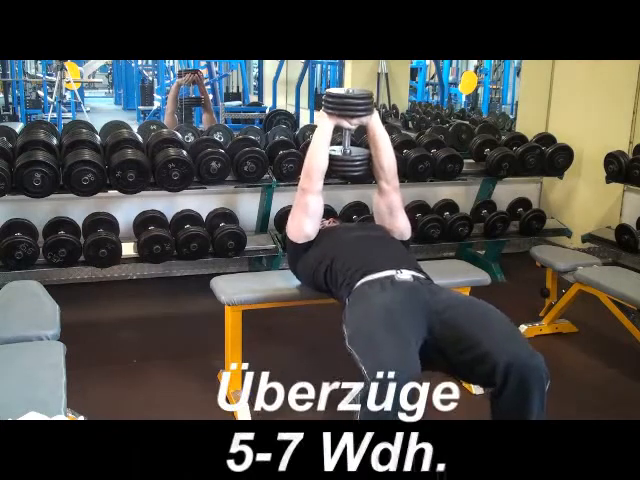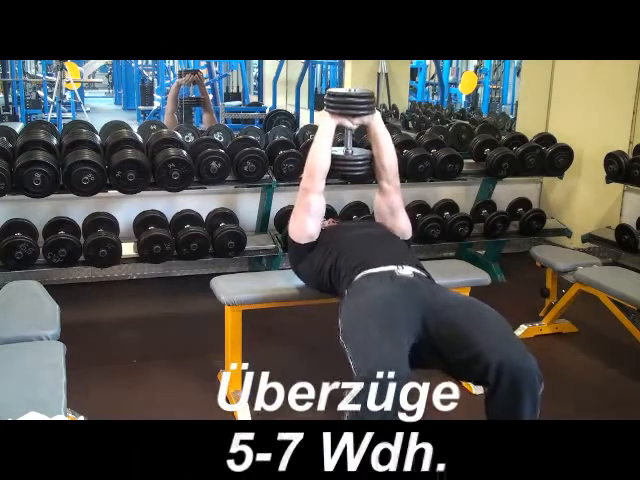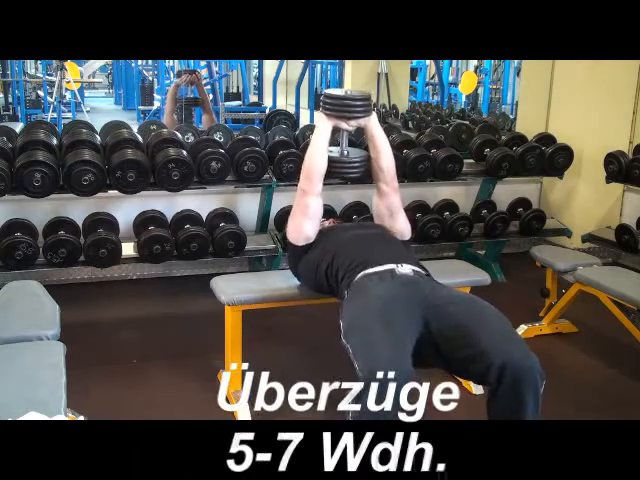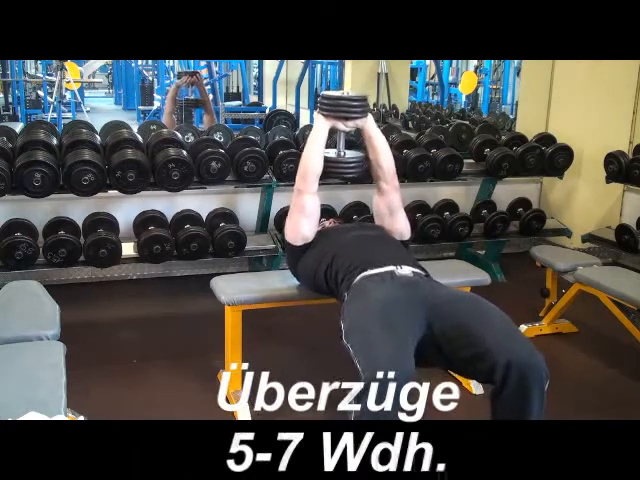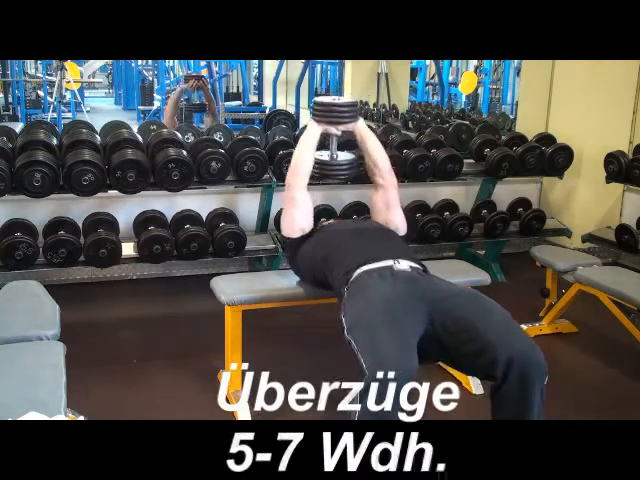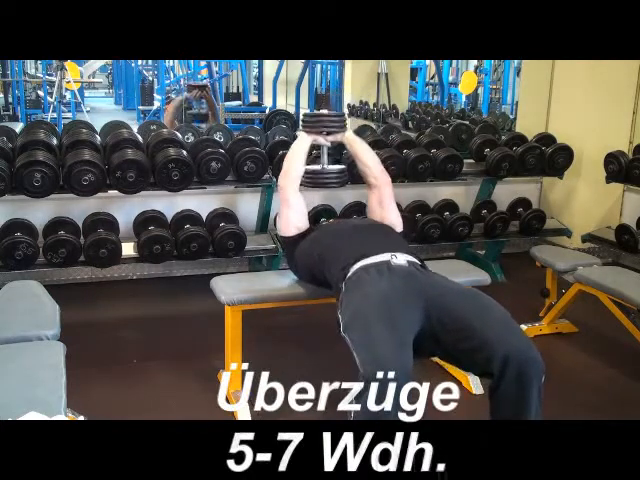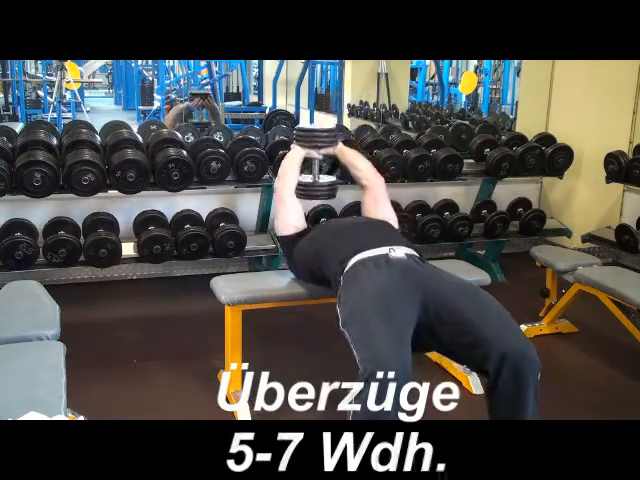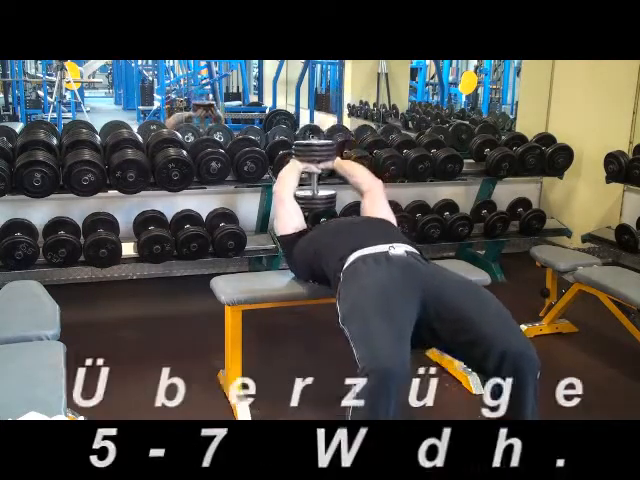
dt=0.4s
person 1, frame 1
left shoulder: (384, 234)
right shoulder: (307, 247)
left elbow: (387, 184)
right elbow: (310, 189)
left wrist: (372, 122)
right wrist: (326, 124)
left hip: (429, 292)
right hip: (372, 293)
left knee: (525, 367)
right knee: (393, 377)
person 1, frame 2
left shoulder: (385, 232)
right shoulder: (309, 246)
left elbow: (389, 184)
right elbow: (311, 189)
left wrist: (374, 121)
right wrist: (328, 123)
left hip: (428, 290)
left knee: (518, 368)
right knee: (381, 375)
person 1, frame 3
left shoulder: (384, 233)
right shoulder: (307, 248)
left elbow: (387, 186)
right elbow: (309, 190)
left wrist: (371, 123)
right wrist: (324, 125)
left hip: (428, 287)
left knee: (520, 367)
right knee: (384, 376)
person 1, frame 4
left shoulder: (384, 234)
right shoulder: (306, 248)
left elbow: (387, 185)
right elbow: (305, 190)
left wrist: (367, 125)
right wrist: (322, 125)
left hip: (428, 287)
left knee: (525, 365)
right knee: (386, 377)
person 1, frame 5
left shoulder: (384, 230)
right shoulder: (307, 245)
left elbow: (385, 181)
right elbow: (296, 186)
left wrist: (359, 127)
right wrist: (315, 128)
left hip: (427, 283)
left knee: (525, 360)
right knee: (390, 373)
person 1, frame 6
left shoulder: (381, 227)
right shoulder: (305, 245)
left elbow: (379, 181)
right elbow: (287, 187)
left wrist: (346, 136)
right wrist: (305, 138)
left hip: (423, 278)
left knee: (521, 359)
right knee: (386, 374)
person 1, frame 7
left shoulder: (378, 224)
right shoulder: (304, 246)
left elbow: (373, 182)
right elbow: (284, 191)
left wrist: (337, 148)
right wrist: (299, 151)
left knee: (517, 357)
right knee: (386, 372)
person 1, frame 8
left shoulder: (376, 223)
right shoulder: (303, 245)
left elbow: (373, 186)
right elbow: (282, 194)
left wrist: (335, 162)
right wrist: (298, 164)
left knee: (516, 356)
right knee: (385, 368)
